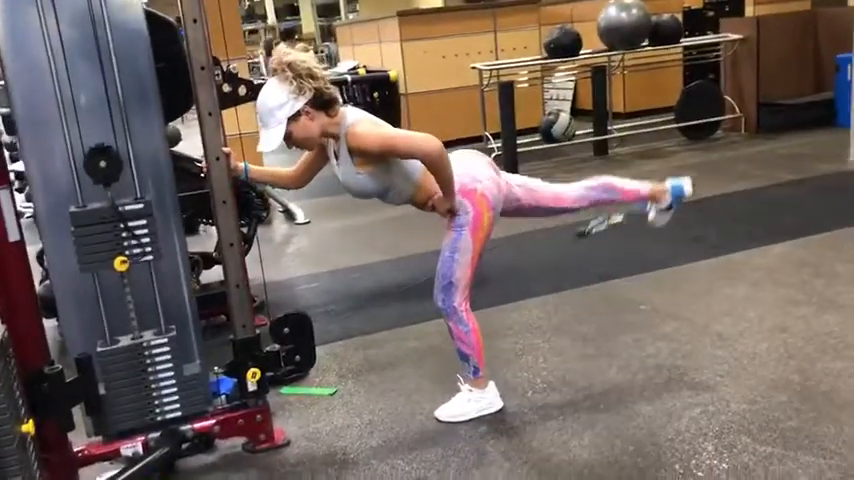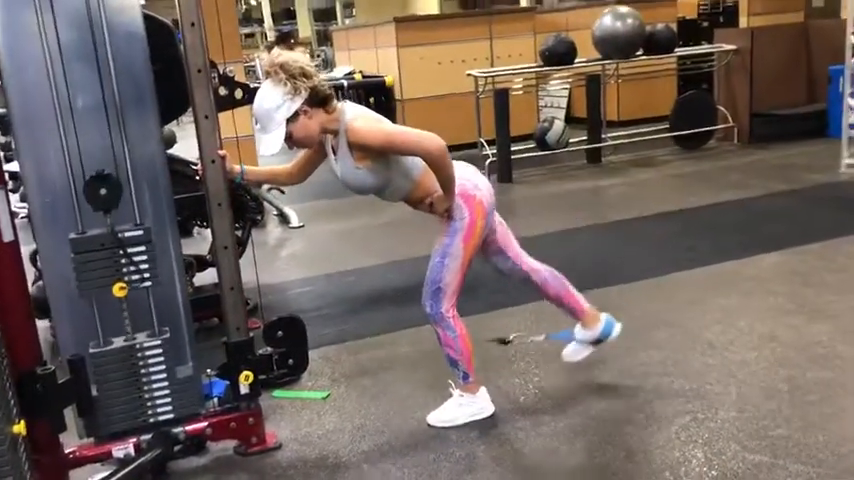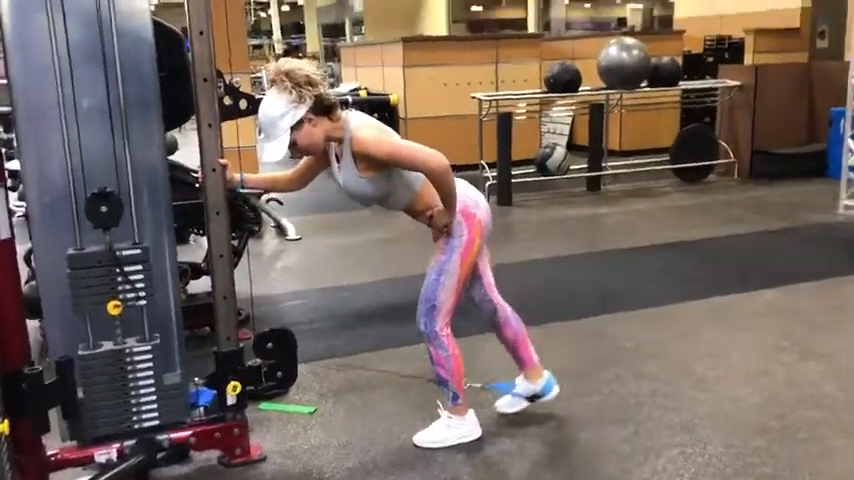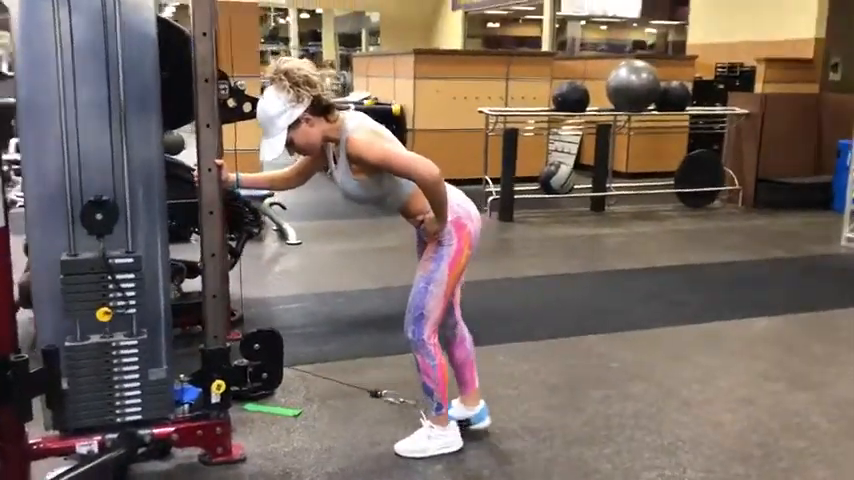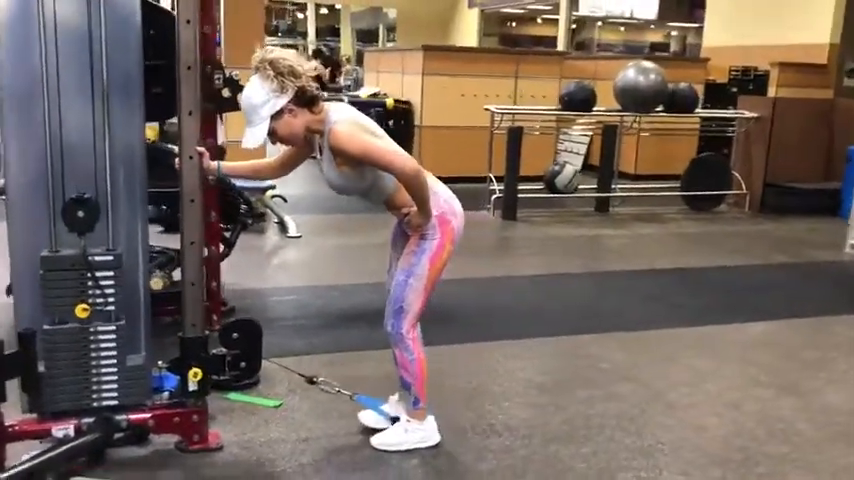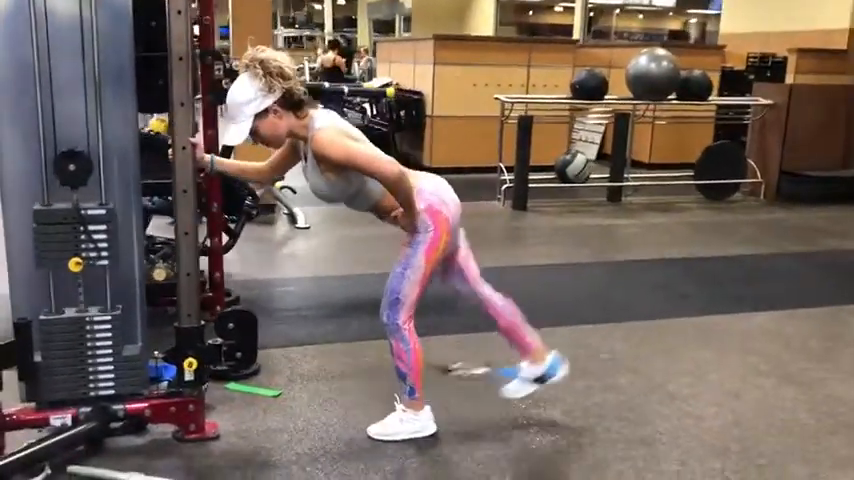
dt=0.4s
person 1, frame 1
left shoulder: (355, 133)
right shoulder: (329, 136)
left elbow: (430, 146)
right elbow: (295, 178)
left wrist: (448, 198)
right wrist: (243, 170)
left hip: (468, 193)
right hip: (469, 175)
left knee: (450, 301)
right knee: (571, 195)
left ankle: (480, 391)
right ankle: (658, 193)
person 1, frame 2
left shoulder: (355, 128)
right shoulder: (328, 133)
left elbow: (433, 144)
right elbow: (294, 174)
left wrist: (448, 197)
right wrist: (238, 172)
left hip: (462, 198)
right hip: (460, 194)
left knee: (438, 305)
right knee: (521, 265)
left ankle: (472, 396)
right ankle: (592, 322)
person 1, frame 3
left shoulder: (360, 137)
right shoulder: (331, 142)
left elbow: (437, 163)
right elbow: (293, 181)
left wrist: (448, 212)
right wrist: (237, 180)
left hip: (461, 215)
right hip: (454, 216)
left knee: (432, 322)
right knee: (488, 300)
left ankle: (460, 419)
right ankle: (535, 378)
person 1, frame 4
left shoulder: (357, 140)
right shoulder: (329, 141)
left elbow: (429, 173)
right elbow: (292, 178)
left wrist: (440, 221)
right wrist: (232, 179)
left hip: (452, 222)
right hip: (434, 222)
left knee: (420, 329)
right knee: (446, 319)
left ankle: (441, 429)
right ankle: (470, 404)
person 1, frame 5
left shoulder: (340, 131)
right shoulder: (315, 130)
left elbow: (410, 168)
right elbow: (276, 168)
left wrist: (423, 215)
right wrist: (214, 167)
left hip: (435, 216)
right hip: (414, 216)
left knee: (399, 322)
right knee: (403, 316)
left ankle: (419, 424)
right ankle: (405, 402)
person 1, frame 6
left shoulder: (321, 137)
right shoulder: (300, 135)
left elbow: (393, 172)
right elbow: (266, 172)
left wrist: (410, 215)
right wrist: (208, 161)
left hip: (429, 210)
right hip: (424, 206)
left knee: (396, 316)
right knee: (474, 289)
left ankle: (414, 413)
right ankle: (539, 358)
